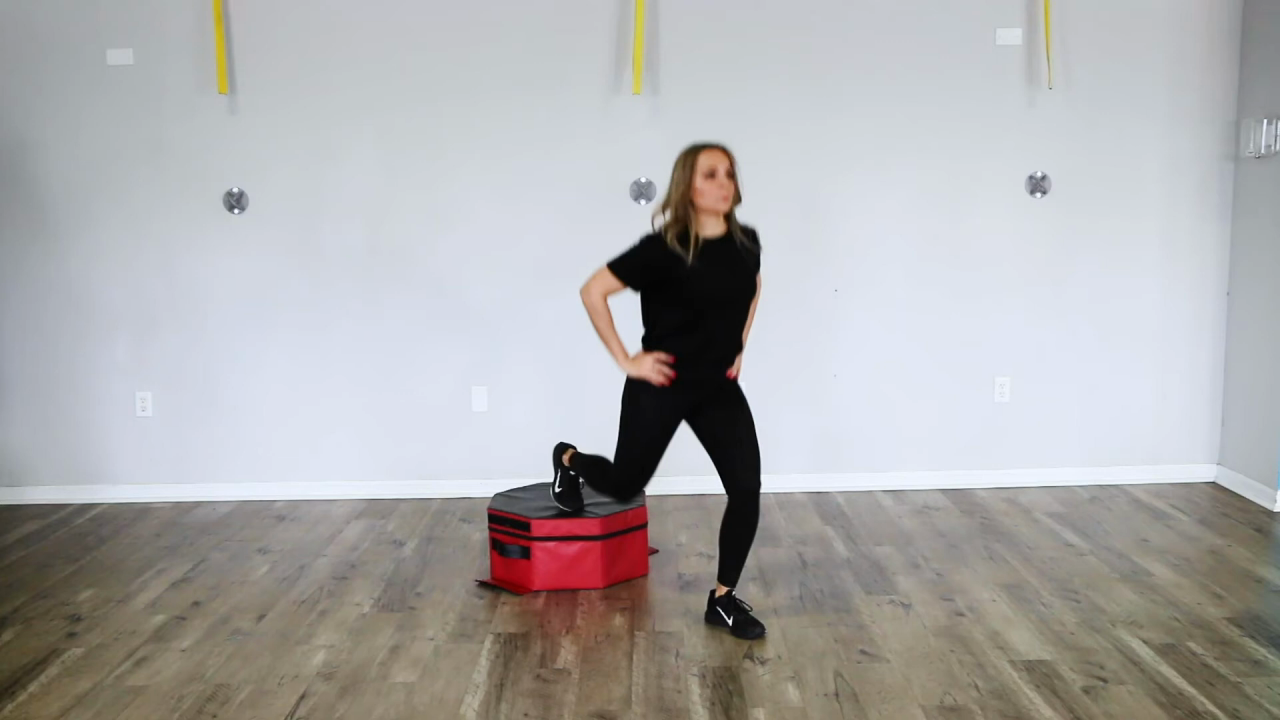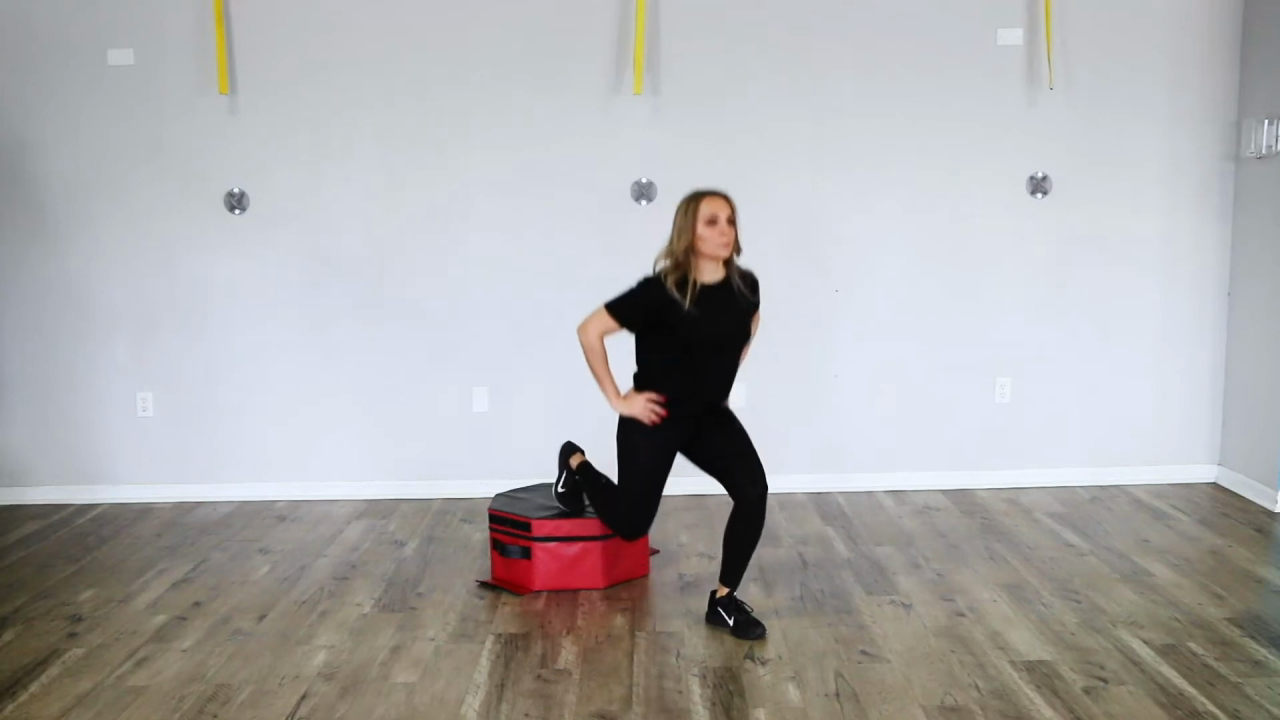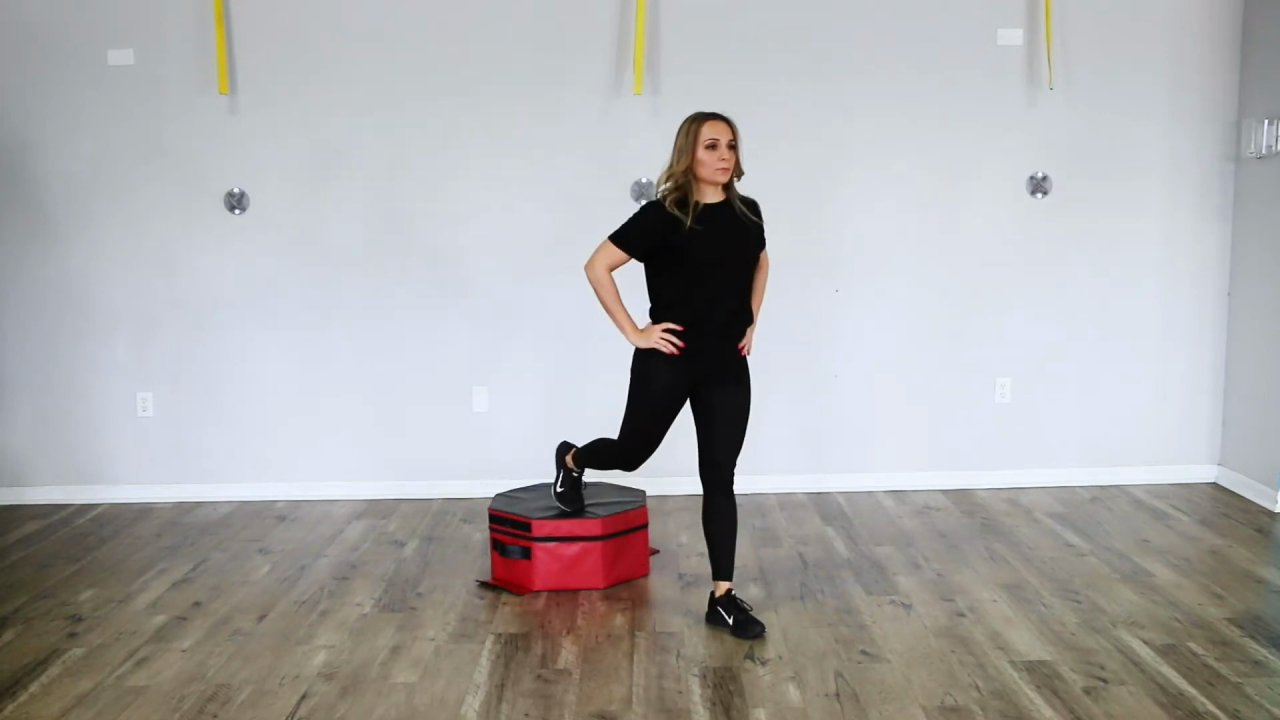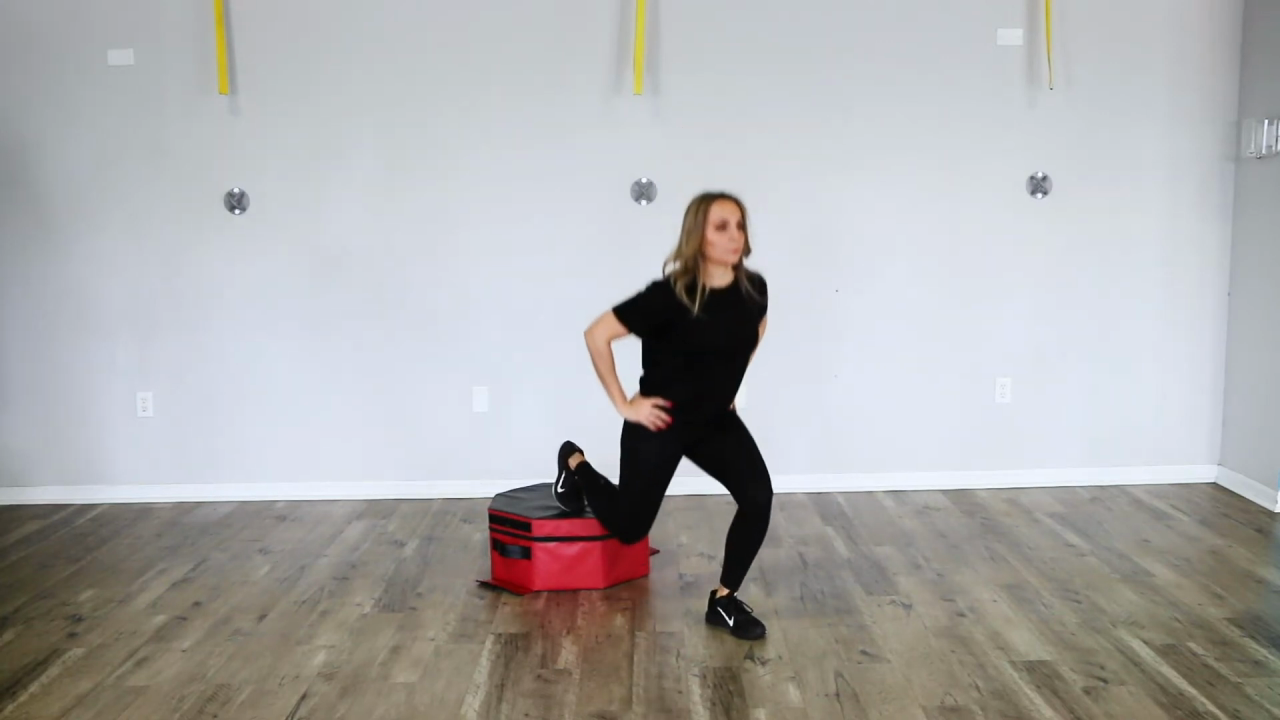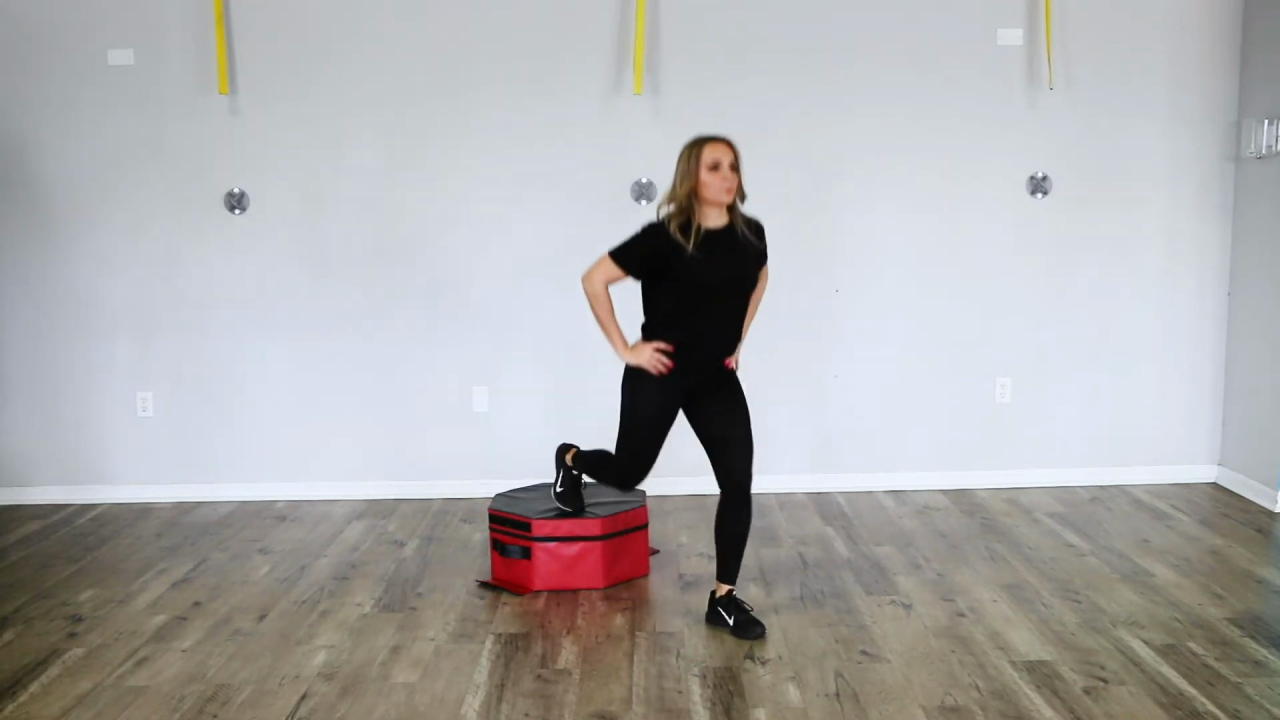
dt=0.7s
person 1, frame 1
left shoulder: (746, 242)
right shoulder: (663, 248)
right elbow: (593, 291)
right wrist: (625, 360)
left hip: (718, 386)
right hip: (661, 386)
left knee: (747, 487)
right knee: (626, 485)
left ankle: (723, 598)
right ankle: (569, 464)
person 1, frame 2
left shoulder: (745, 287)
right shoulder: (661, 291)
right elbow: (590, 330)
left wrist: (718, 378)
right wrist: (617, 398)
left hip: (710, 415)
right hip: (655, 419)
left knee: (753, 491)
right knee: (630, 524)
left ankle: (724, 599)
right ankle: (575, 463)
person 1, frame 3
left shoulder: (747, 213)
right shoulder: (663, 215)
left elbow: (759, 265)
right elbow: (597, 267)
left wrist: (751, 322)
right wrist: (633, 333)
left hip: (727, 365)
right hip: (668, 360)
left knee: (720, 478)
right knee: (632, 452)
left ankle: (723, 598)
right ankle: (570, 461)
person 1, frame 4
left shoulder: (753, 289)
right shoulder: (669, 296)
right elbow: (597, 335)
right wrist: (623, 404)
left hip: (716, 422)
right hip: (660, 426)
left knee: (758, 496)
right knee: (629, 527)
left ankle: (724, 599)
right ankle: (575, 465)
person 1, frame 5
left shoulder: (750, 234)
right shoulder: (664, 237)
right elbow: (594, 280)
right wrist: (624, 348)
left hip: (717, 378)
right hip: (658, 376)
left knee: (738, 483)
right knee: (628, 475)
left ankle: (724, 598)
right ankle: (571, 461)
